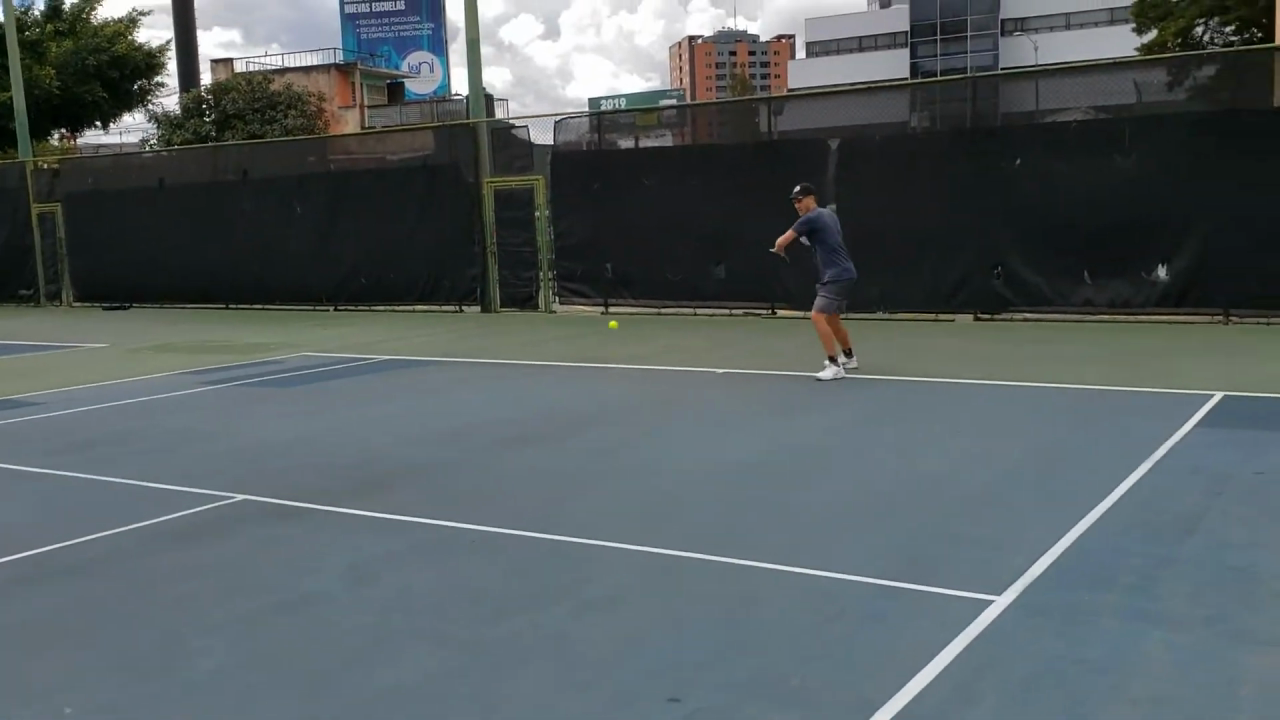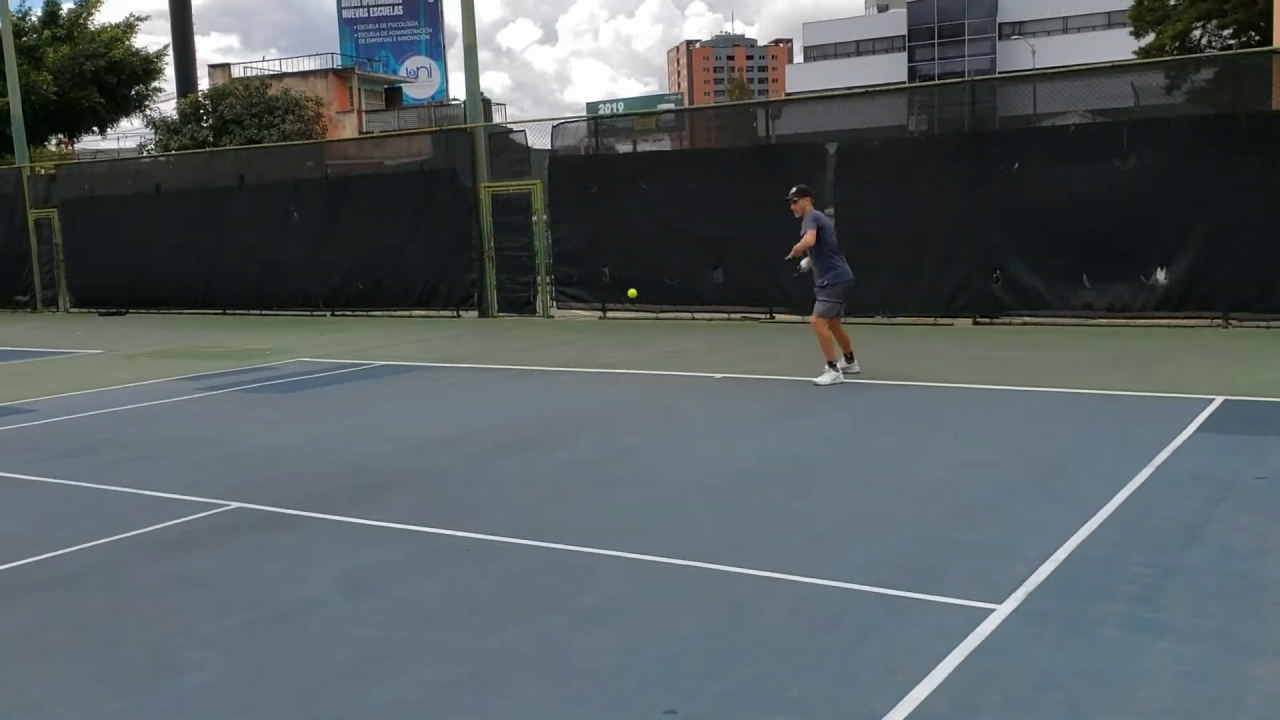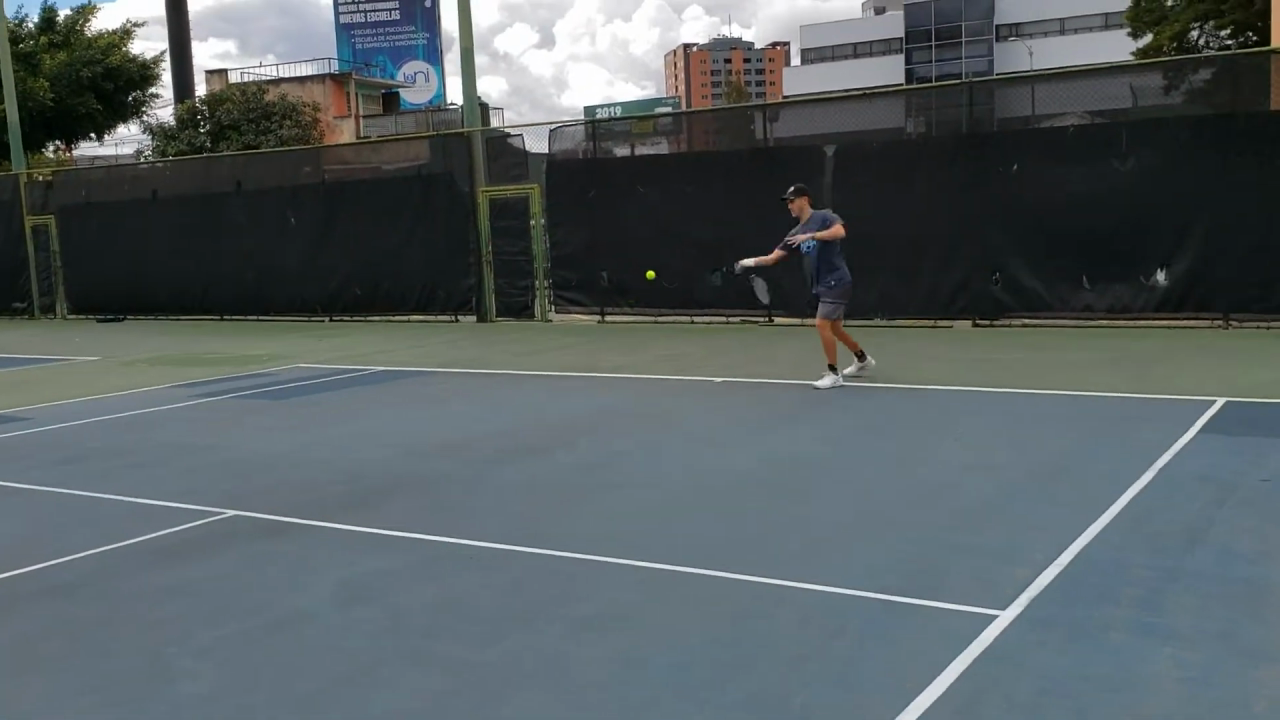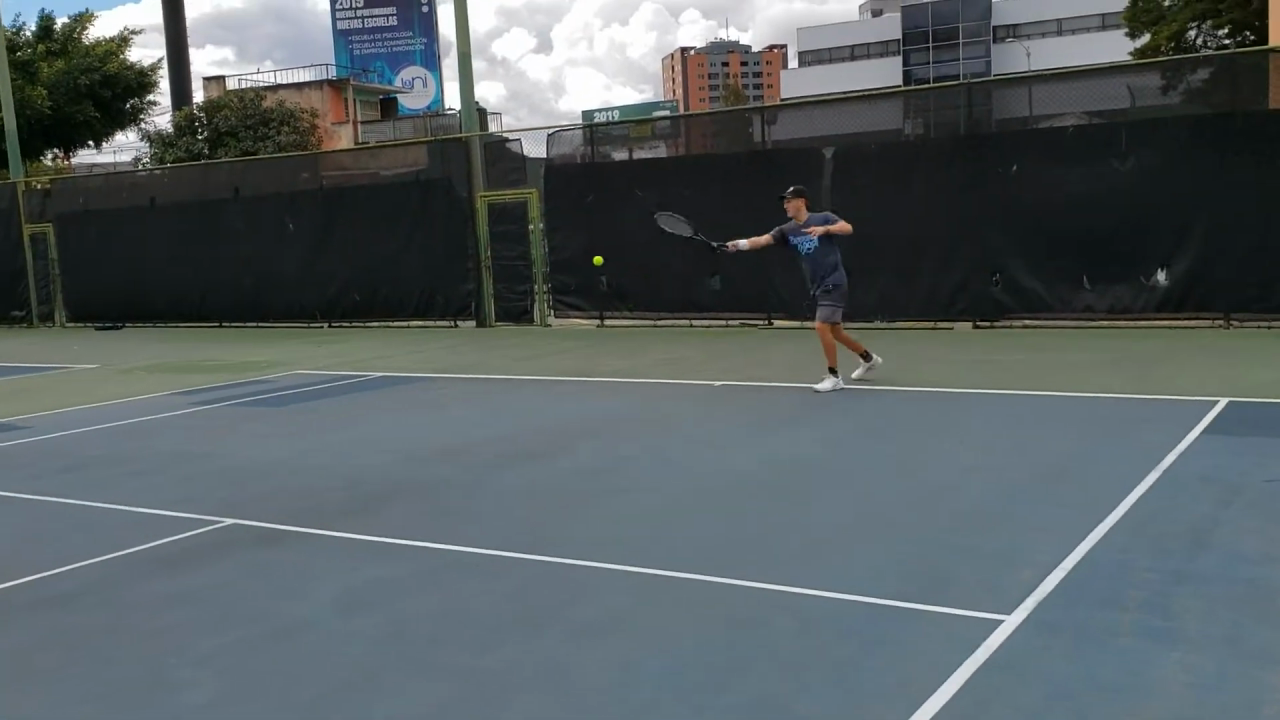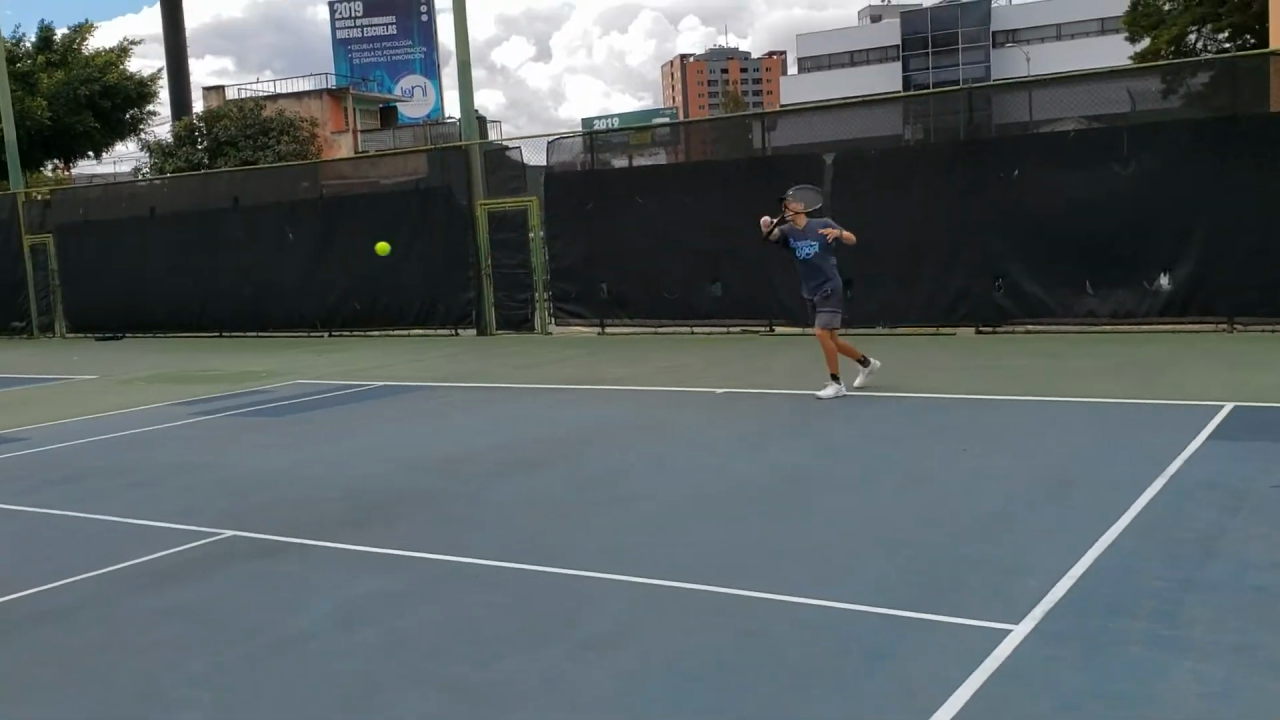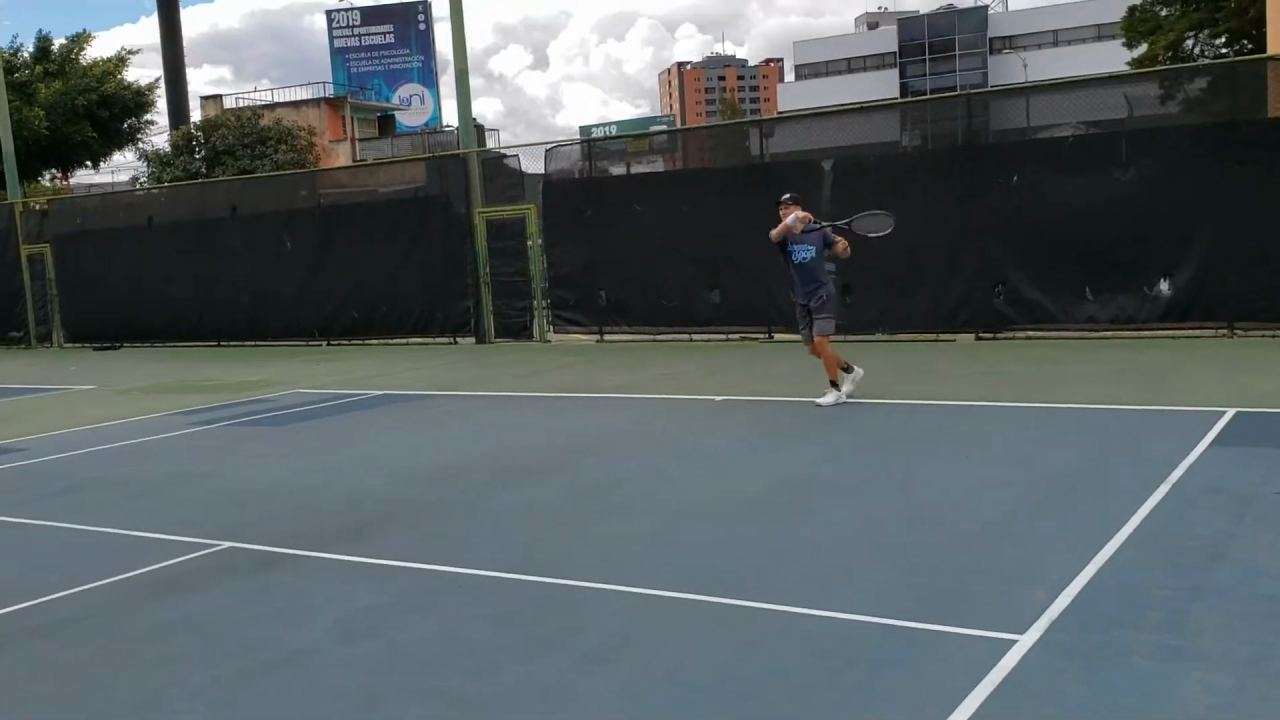
dt=0.1s
person 1, frame 1
left shoulder: (810, 218)
right shoulder: (828, 215)
left elbow: (784, 240)
left wrist: (778, 249)
right wrist: (812, 242)
left hip: (837, 277)
right hip: (841, 275)
left knee: (817, 317)
right knee: (832, 319)
left ankle: (835, 366)
right ankle: (849, 357)
person 1, frame 2
left shoulder: (811, 218)
right shoulder: (819, 219)
left elbow: (807, 242)
left wrist: (794, 252)
right wrist: (808, 261)
left hip: (835, 281)
right hip: (829, 281)
left knee: (817, 322)
right knee: (833, 324)
left ankle: (834, 370)
right ankle: (850, 360)
person 1, frame 3
left shoulder: (824, 216)
right shoulder: (796, 233)
left elbow: (840, 233)
right elbow: (774, 257)
left wrist: (811, 235)
right wrist: (750, 262)
left hip: (837, 281)
right hip: (823, 284)
left knee: (822, 325)
right knee: (834, 328)
left ankle: (833, 374)
right ankle: (862, 360)
person 1, frame 4
left shoulder: (824, 218)
right shoulder: (787, 230)
left elbow: (847, 229)
right elbow: (761, 241)
left wrist: (824, 228)
right wrist: (740, 244)
left hip: (834, 283)
right hip: (819, 286)
left knee: (822, 327)
right knee: (835, 331)
left ankle: (834, 376)
right ankle: (869, 359)
person 1, frame 5
left shoulder: (823, 224)
right shoulder: (785, 231)
left elbow: (852, 240)
right elbow: (771, 235)
left wrist: (838, 233)
right wrist: (765, 224)
left hip: (829, 289)
right hip: (810, 294)
left knee: (822, 333)
right knee: (829, 338)
left ankle: (836, 383)
right ankle: (867, 364)
person 1, frame 6
left shoulder: (818, 231)
right shoulder: (780, 234)
left elbow: (843, 253)
right elbow: (775, 234)
left wrist: (845, 246)
right wrist: (793, 218)
left hip: (822, 295)
right hip: (801, 300)
left knee: (821, 341)
right knee: (813, 348)
left ankle: (837, 390)
right ankle: (850, 371)
